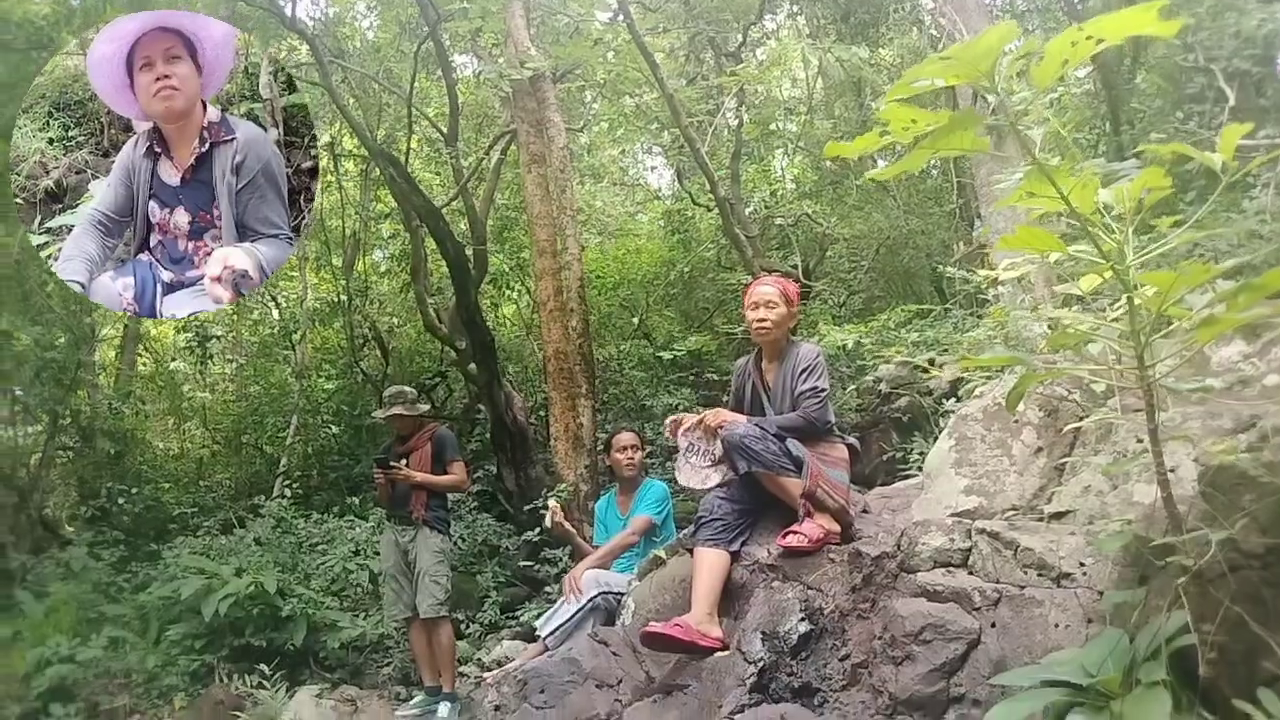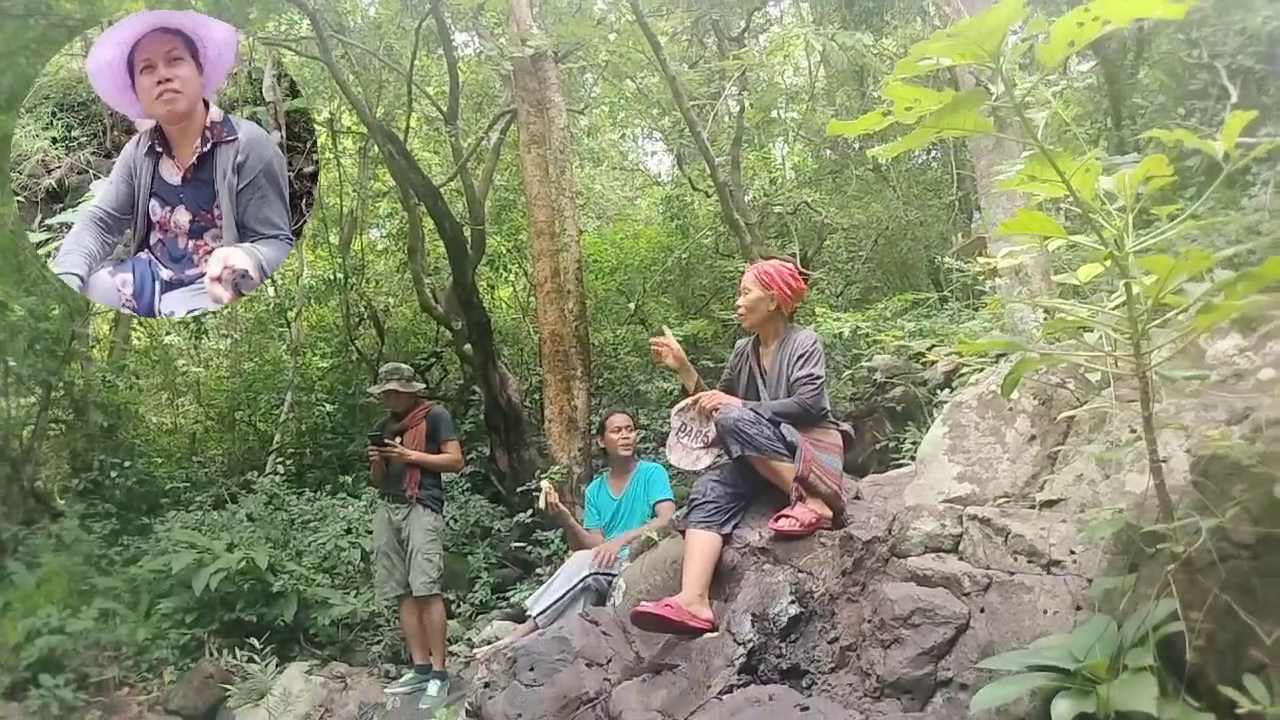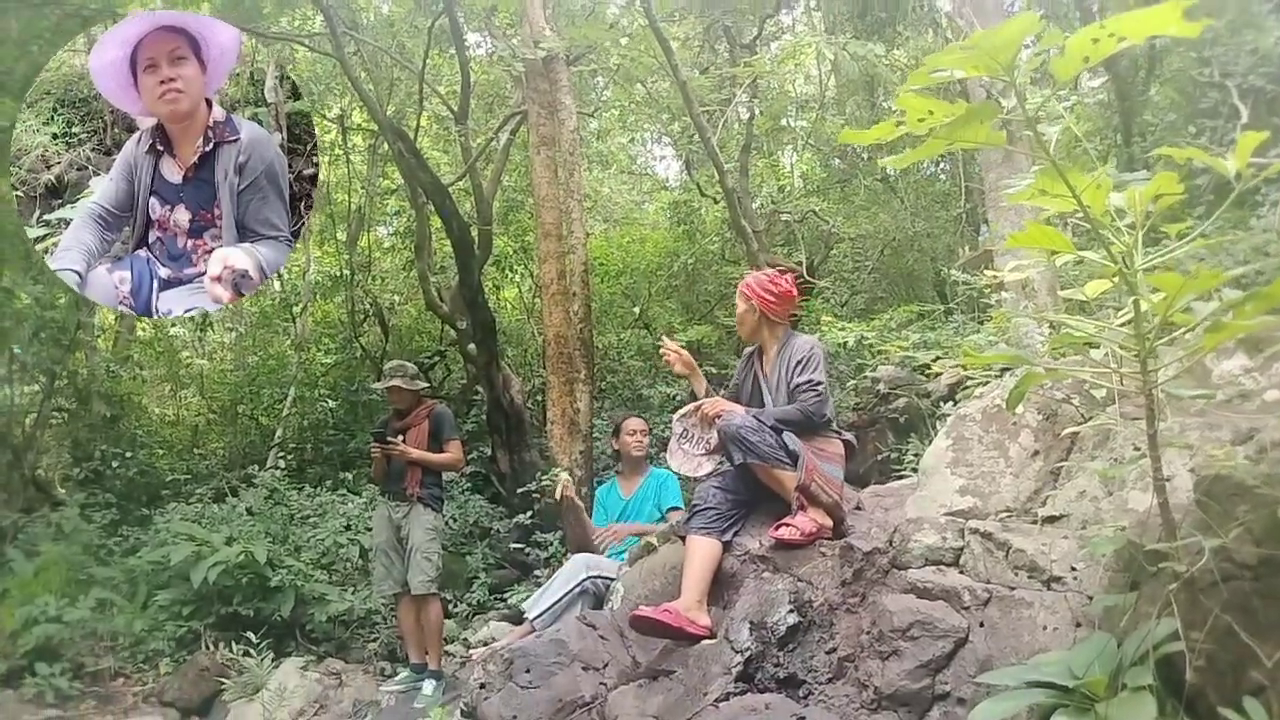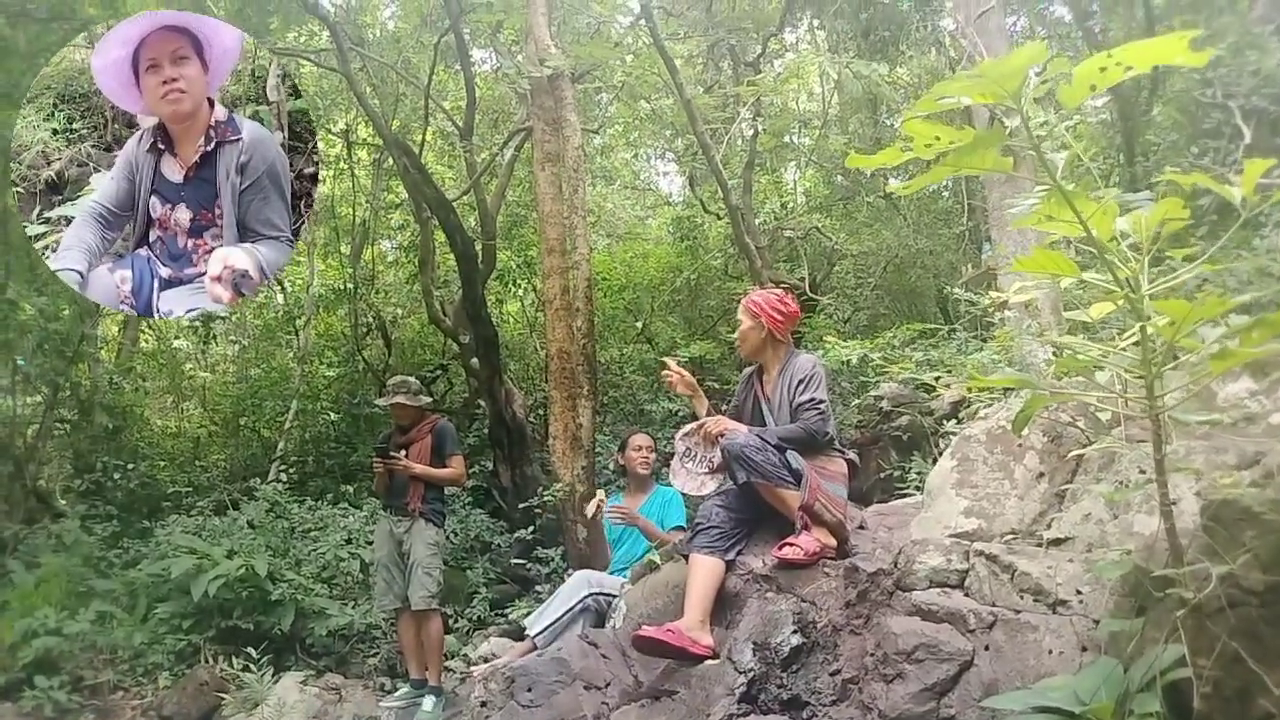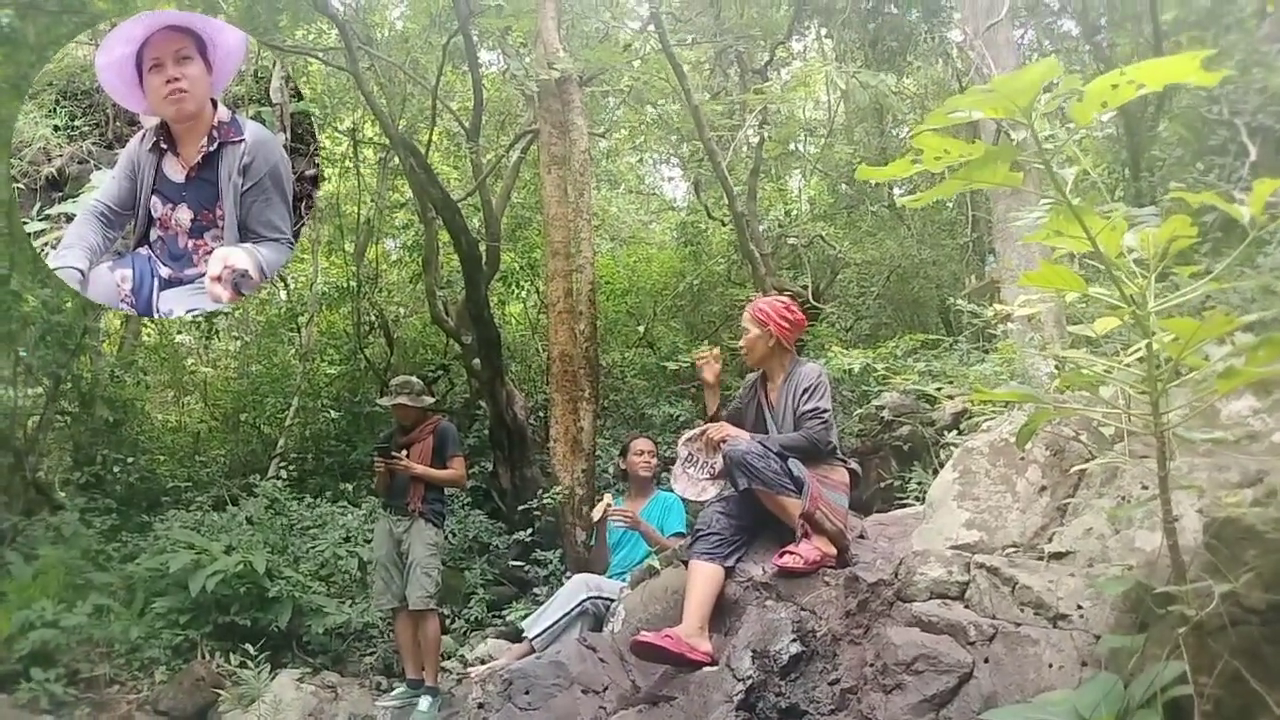
dt=0.5s
person 1, frame 1
left shoulder: (807, 356)
right shoulder: (745, 368)
left elbow: (813, 419)
right elbow: (732, 422)
left wrist: (744, 422)
right wrist: (700, 421)
left hip: (817, 464)
right hip: (770, 473)
left knee: (740, 436)
right knee: (716, 506)
left ankle: (820, 517)
right ankle: (703, 621)
person 1, frame 2
left shoulder: (804, 342)
right shoulder: (743, 351)
left elbow: (809, 405)
right elbow: (718, 403)
left wrist: (739, 405)
right wrist: (683, 368)
left hip: (810, 449)
right hip: (762, 458)
left knee: (734, 420)
right knee: (709, 489)
left ankle: (812, 502)
right ankle: (693, 602)
person 1, frame 3
left shoulder: (805, 348)
right shoulder: (749, 359)
left elbow: (811, 412)
right elbow: (722, 410)
left wrist: (742, 412)
right wrist: (693, 374)
left hip: (813, 457)
right hip: (765, 466)
left knee: (737, 426)
right knee: (711, 495)
left ankle: (813, 511)
right ankle: (691, 607)
person 1, frame 4
left shoulder: (806, 366)
right shoulder: (750, 379)
left elbow: (814, 429)
right elbow: (723, 430)
left wrist: (746, 432)
right wrist: (696, 395)
left hip: (816, 476)
right hip: (768, 485)
left knee: (740, 445)
right knee: (714, 513)
left ankle: (817, 530)
right ankle: (695, 627)
person 1, frame 5
left shoulder: (810, 375)
right shoulder: (753, 385)
left elbow: (817, 439)
right elbow: (722, 431)
left wrist: (749, 439)
right wrist: (712, 388)
left hip: (817, 484)
right hip: (768, 492)
left knee: (741, 452)
right knee: (715, 521)
left ankle: (817, 538)
right ankle: (693, 634)
person 2, frame 1
left shoulder: (440, 437)
right shoulder: (388, 449)
left elbow: (461, 481)
left wrist: (415, 477)
right wrist: (382, 485)
left hip: (428, 529)
right hip: (394, 531)
left knee: (435, 611)
right knee: (410, 614)
right ankle: (430, 690)
person 2, frame 2
left shoulder: (435, 416)
right shoulder: (383, 426)
left elbow: (456, 460)
left wrist: (409, 455)
right wrist: (377, 462)
left hip: (421, 508)
right hip: (387, 509)
left knee: (426, 589)
right knee: (402, 592)
left ankle: (439, 674)
right ankle: (420, 668)
person 2, frame 3
left shoulder: (438, 415)
right shoulder: (385, 424)
left elbow: (457, 460)
left wrist: (411, 453)
right wrist: (378, 460)
left hip: (421, 506)
right hip: (387, 507)
left knee: (424, 588)
right knee: (400, 590)
left ankle: (435, 673)
right ankle: (416, 667)
person 2, frame 4
left shoulder: (440, 430)
right shoulder: (387, 439)
left elbow: (458, 476)
left wrist: (414, 468)
right wrist: (381, 474)
left hip: (423, 521)
right hip: (389, 521)
left knee: (425, 603)
right knee: (401, 605)
left ankle: (435, 689)
right ankle: (416, 682)
person 2, frame 5
left shoulder: (442, 431)
right shoulder: (389, 438)
left elbow: (460, 477)
left wrist: (416, 469)
right wrist: (381, 474)
left hip: (423, 522)
right hip: (388, 521)
left knee: (423, 604)
right knee: (398, 604)
left ankle: (431, 690)
right ankle: (412, 682)
person 3, frame 1
left shoulder: (247, 145)
right shoulder: (137, 152)
left elbow: (277, 242)
right elbow: (99, 226)
left wrist: (247, 260)
right wrist: (65, 287)
left hip: (212, 291)
right hip: (148, 280)
person 3, frame 2
left shoulder: (249, 145)
right shoulder: (139, 151)
left elbow: (277, 243)
right elbow: (100, 222)
left wrist: (248, 262)
right wrist: (64, 279)
left hip: (212, 290)
right hip: (148, 278)
person 3, frame 3
left shoulder: (250, 145)
right shoulder: (140, 148)
left elbow: (276, 244)
right elbow: (98, 219)
left wrist: (247, 261)
right wrist: (62, 276)
left hip: (210, 288)
right hip: (145, 276)
person 3, frame 4
left shoulder: (252, 144)
right shoulder: (141, 147)
left elbow: (277, 244)
right elbow: (99, 217)
left wrist: (248, 260)
right wrist: (63, 276)
left hip: (211, 289)
right hip: (146, 275)
person 3, frame 5
left shoulder: (255, 146)
right shoulder: (143, 147)
left elbow: (278, 246)
right elbow: (100, 217)
left wrist: (248, 261)
right wrist: (63, 273)
left hip: (213, 288)
right hip: (146, 274)
person 4, frame 1
left shoulder: (655, 490)
right shoulder: (603, 505)
left elbow: (632, 536)
right elbow: (605, 563)
left wrist: (585, 565)
right wrist: (572, 538)
right hip: (616, 587)
left knee: (592, 580)
right knee: (591, 601)
left ankle: (531, 656)
person 4, frame 2
left shoulder: (653, 473)
right shoulder: (595, 490)
left elbow: (666, 522)
right elbow: (595, 546)
left wrist: (621, 541)
right wrist: (567, 520)
right hip: (607, 571)
left knee: (583, 562)
right knee: (583, 585)
left ankle: (521, 634)
person 4, frame 3
left shoulder: (664, 479)
right shoulder: (604, 492)
right elbow: (600, 548)
left wrist: (631, 528)
right wrist: (579, 513)
right hip: (608, 573)
left knee: (582, 563)
right knee: (583, 587)
left ankle: (518, 636)
person 4, frame 4
left shoulder: (669, 497)
right shoulder: (611, 505)
left wrist: (640, 522)
right hip: (611, 590)
left knee: (584, 580)
right knee: (584, 606)
left ankle: (519, 652)
person 4, frame 5
left shoulder: (669, 502)
right shoulder: (613, 508)
right elbow: (599, 569)
left wrist: (642, 527)
right wrist: (601, 529)
right hip: (607, 594)
left knee: (583, 584)
right knee: (582, 607)
left ankle: (518, 654)
